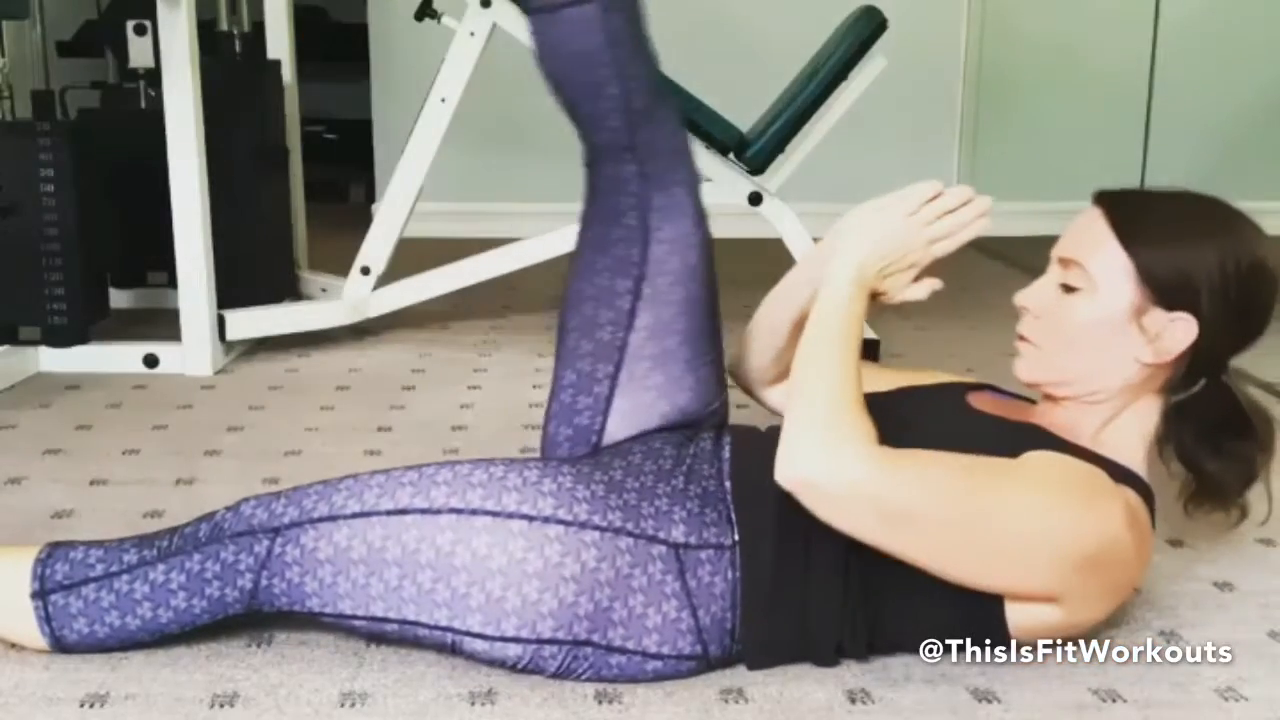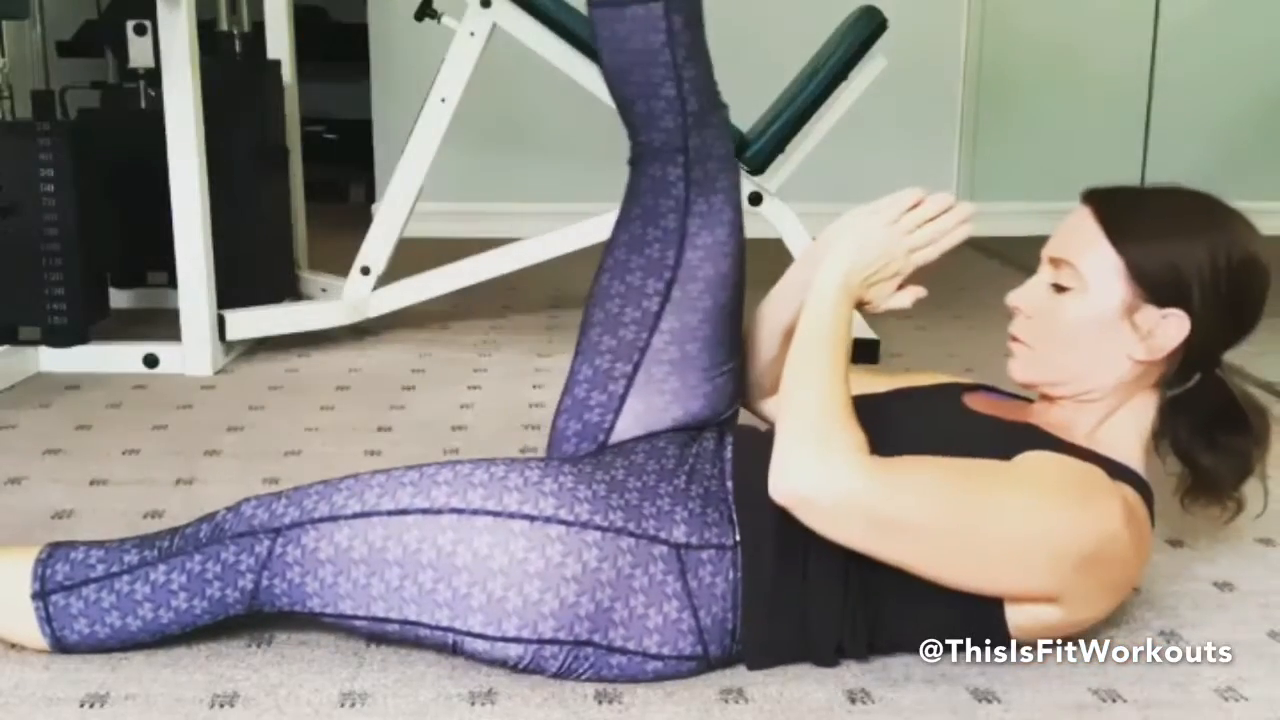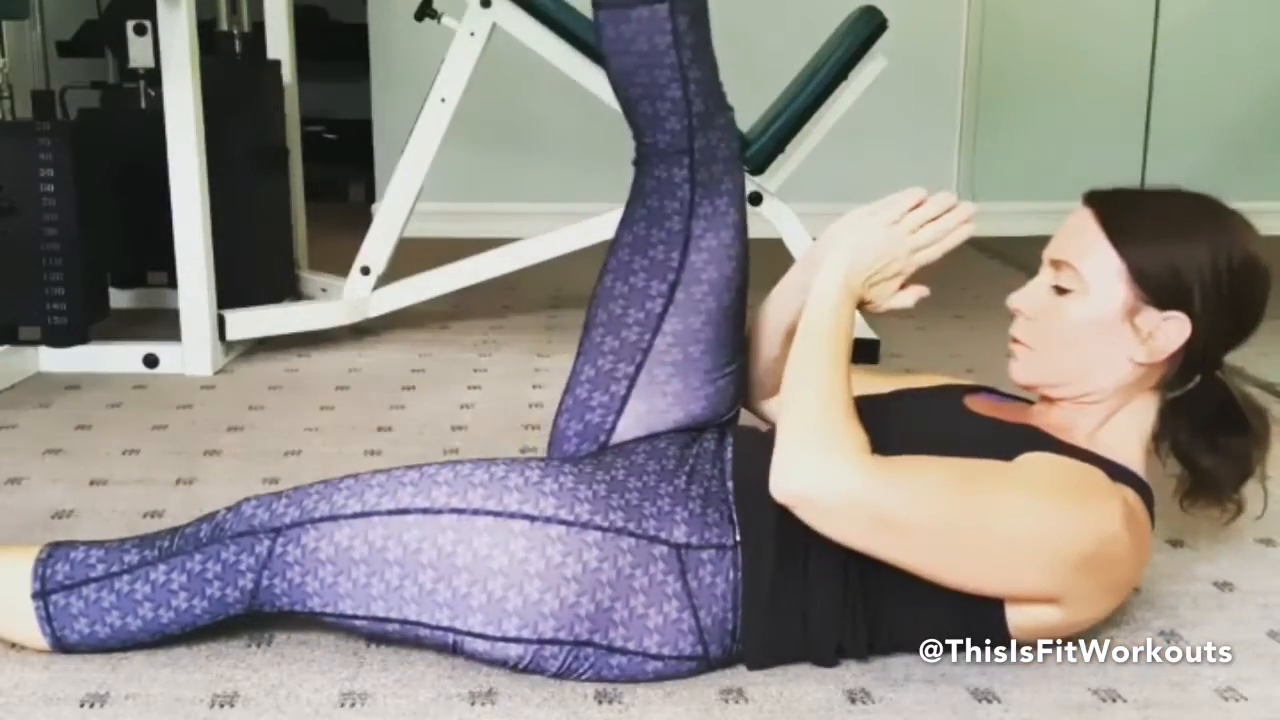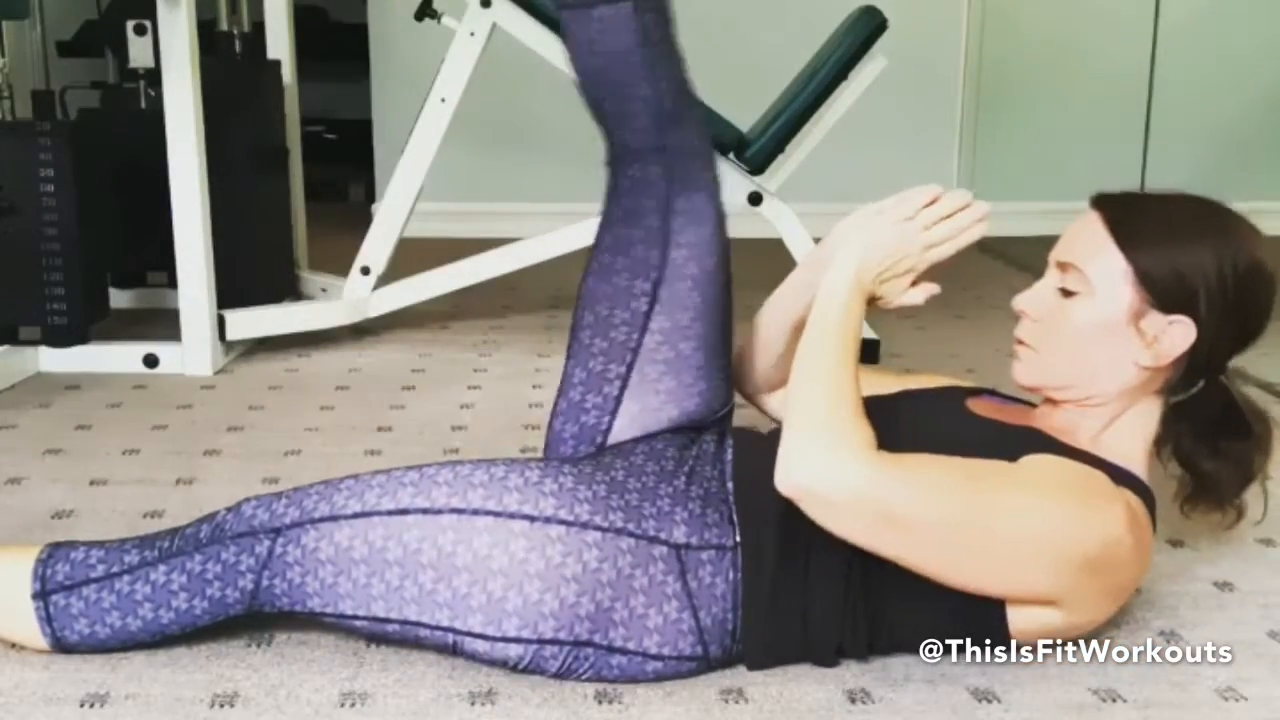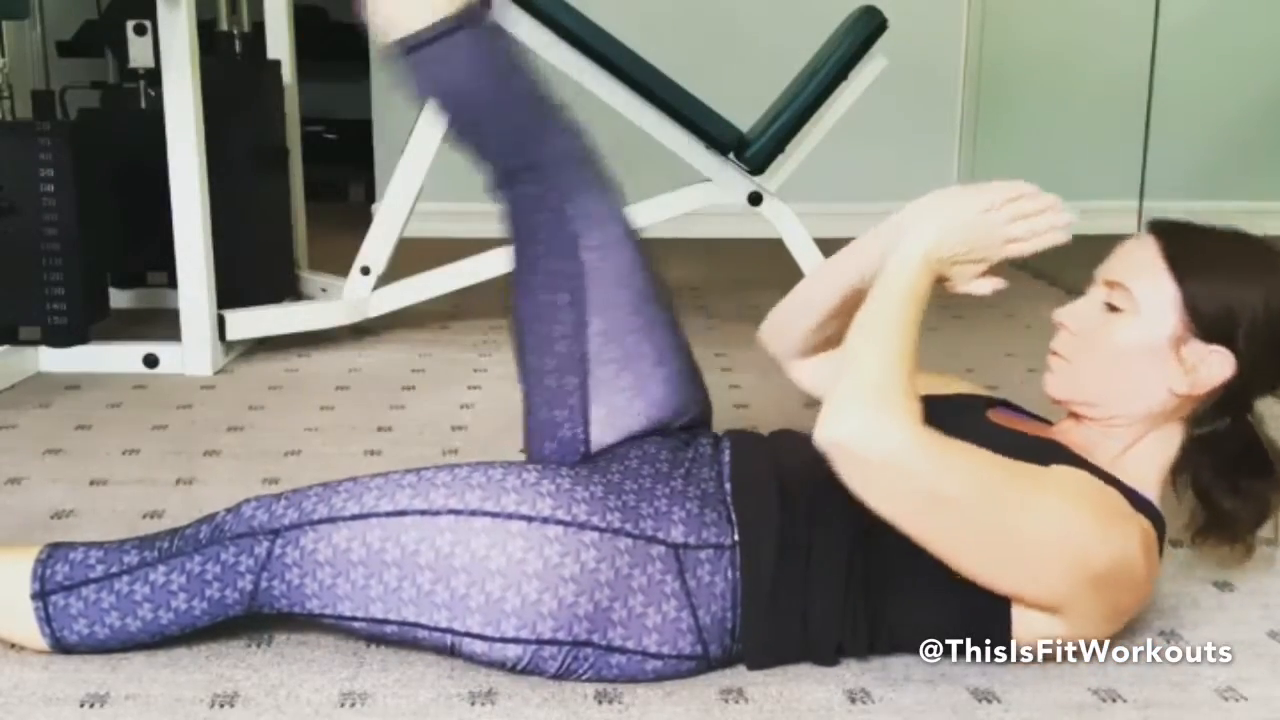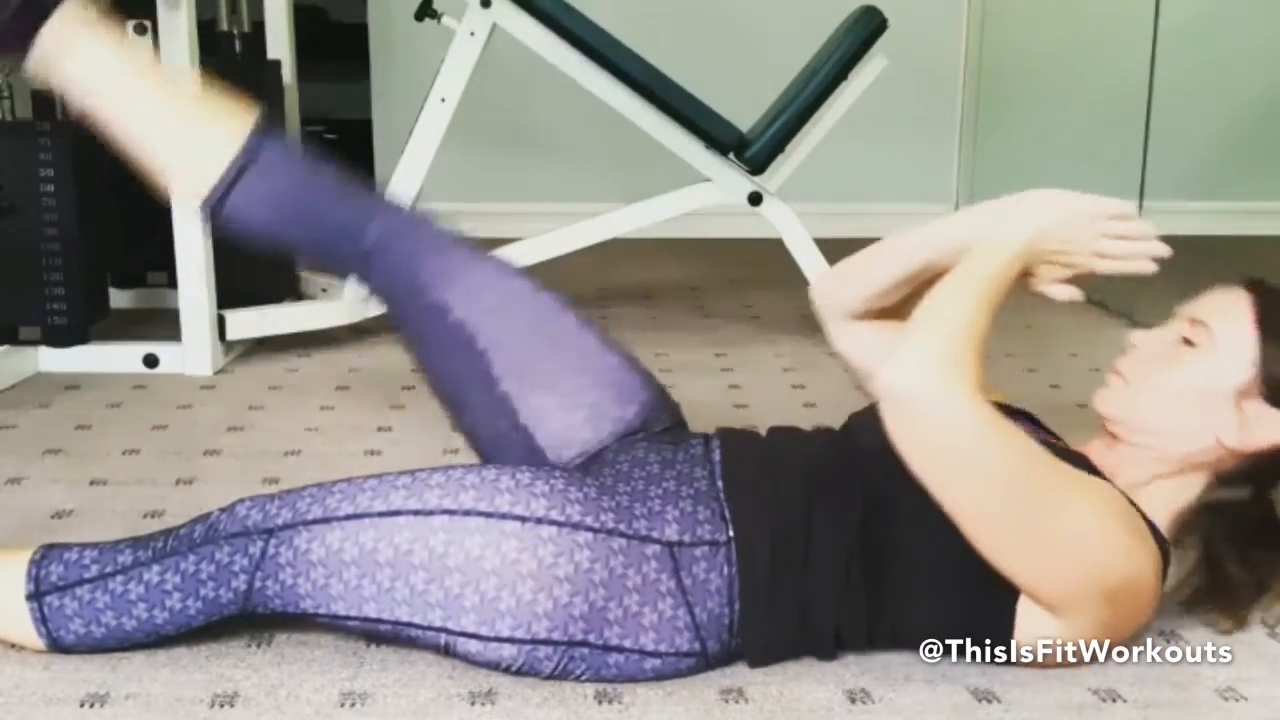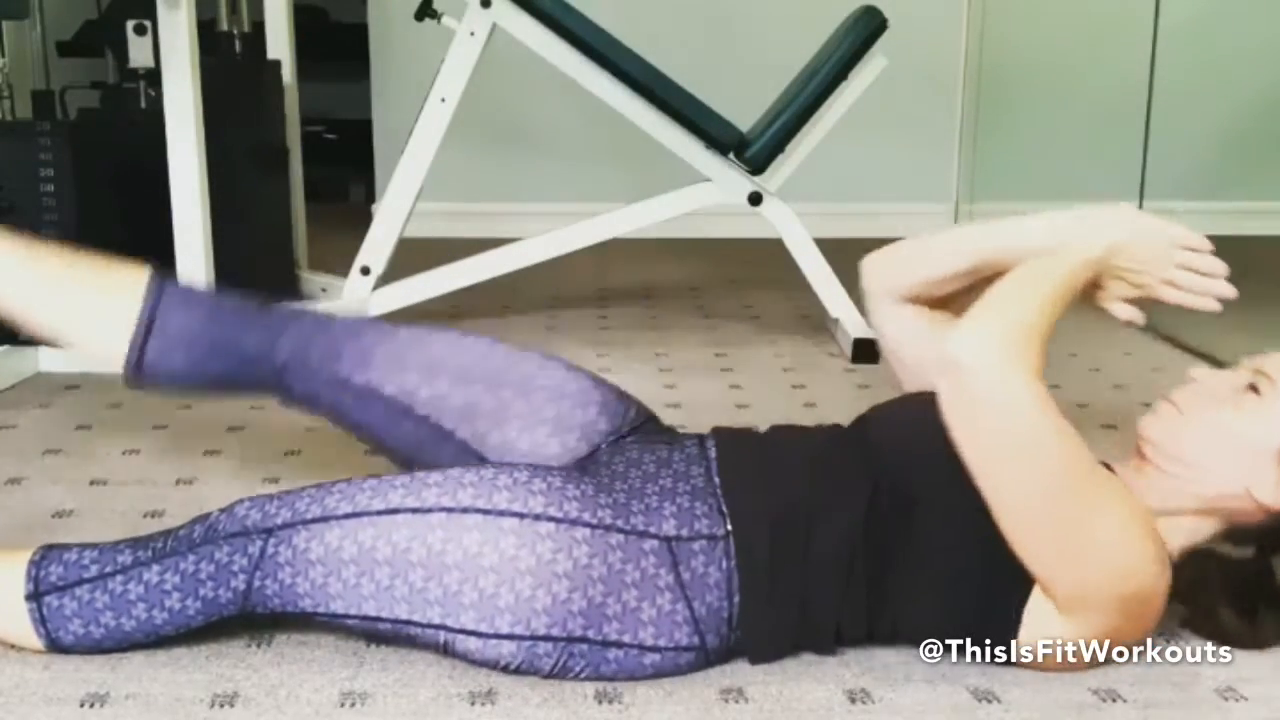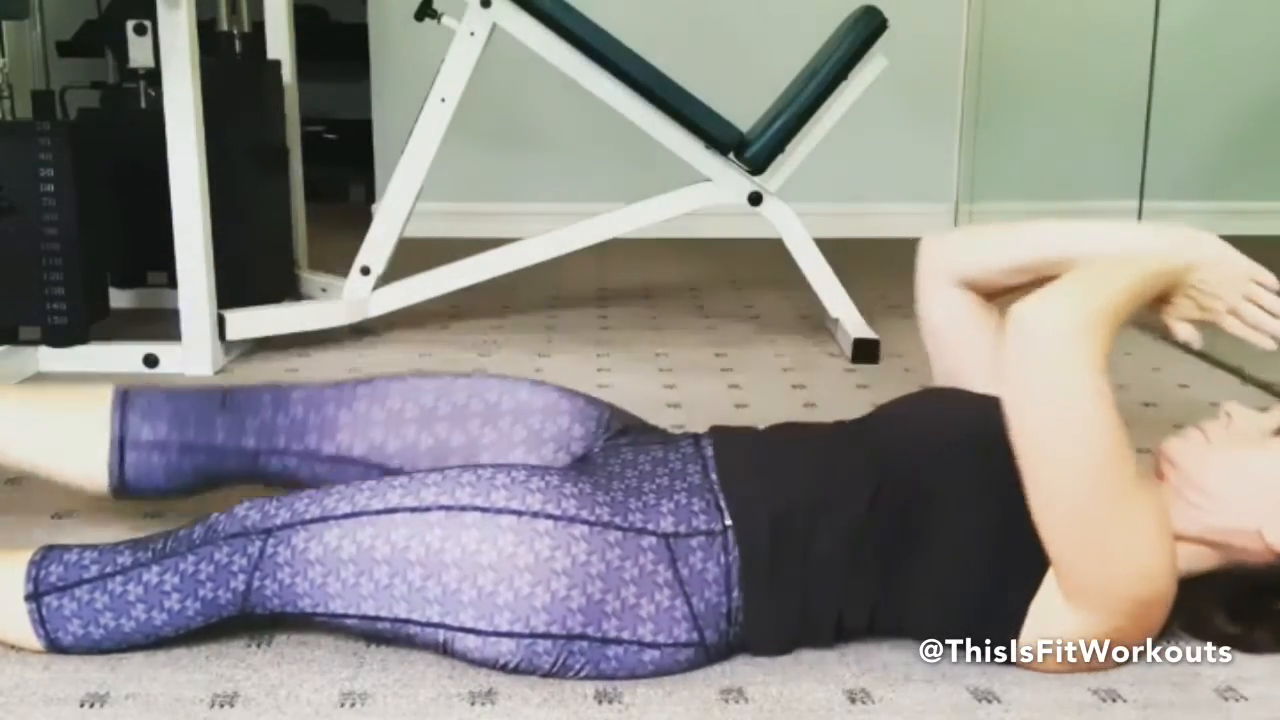
dt=0.2s
person 1, frame 1
left shoulder: (1092, 526)
right shoulder: (1030, 418)
left elbow: (824, 467)
right elbow: (768, 368)
left wrist: (854, 269)
right wrist: (838, 259)
left hip: (667, 577)
right hip: (664, 468)
left knee: (261, 543)
right knee: (638, 156)
person 1, frame 2
left shoulder: (1090, 526)
right shoulder: (1027, 416)
left elbow: (816, 481)
right elbow: (765, 381)
left wrist: (837, 279)
right wrist: (825, 271)
left hip: (667, 578)
right hip: (666, 469)
left knee: (263, 544)
right knee: (683, 159)
person 1, frame 3
left shoulder: (1089, 526)
right shoulder: (1025, 418)
left elbow: (817, 481)
right elbow: (768, 380)
left wrist: (838, 279)
right wrist: (826, 272)
left hip: (671, 578)
right hip: (668, 469)
left knee: (261, 544)
right knee: (687, 162)
person 1, frame 4
left shoulder: (1089, 531)
right shoulder: (1025, 422)
left elbow: (822, 472)
right elbow: (770, 371)
left wrist: (851, 277)
right wrist: (841, 260)
left hip: (672, 578)
right hip: (671, 470)
left knee: (266, 544)
right knee: (663, 164)
person 1, frame 5
left shoulder: (1097, 548)
right shoulder: (1037, 449)
left elbow: (859, 443)
right elbow: (795, 340)
left wrist: (923, 255)
right wrist: (911, 240)
left hip: (671, 580)
right hip: (672, 473)
left knee: (262, 547)
right knee: (552, 178)
person 1, frame 6
left shoulder: (1100, 569)
right shoulder: (1046, 460)
left elbow: (916, 394)
right elbow: (847, 306)
left wrist: (1012, 244)
right wrist: (1005, 234)
left hip: (665, 568)
right hip: (647, 462)
left knee: (249, 552)
right knee: (370, 230)
person 1, frame 7
left shoulder: (1111, 577)
right shoulder: (1059, 502)
left elbow: (978, 363)
right elbow: (892, 282)
left wrist: (1088, 253)
right wrist: (1081, 232)
left hip: (670, 573)
right hip: (659, 466)
left knee: (249, 551)
right knee: (292, 340)
person 1, frame 8
left shoulder: (1117, 580)
right shoulder: (1052, 477)
left elbow: (1050, 334)
right elbow: (949, 265)
left wrist: (1160, 265)
right wrist: (1154, 246)
left hip: (668, 568)
right hip: (657, 467)
left knee: (245, 552)
right knee: (257, 422)
